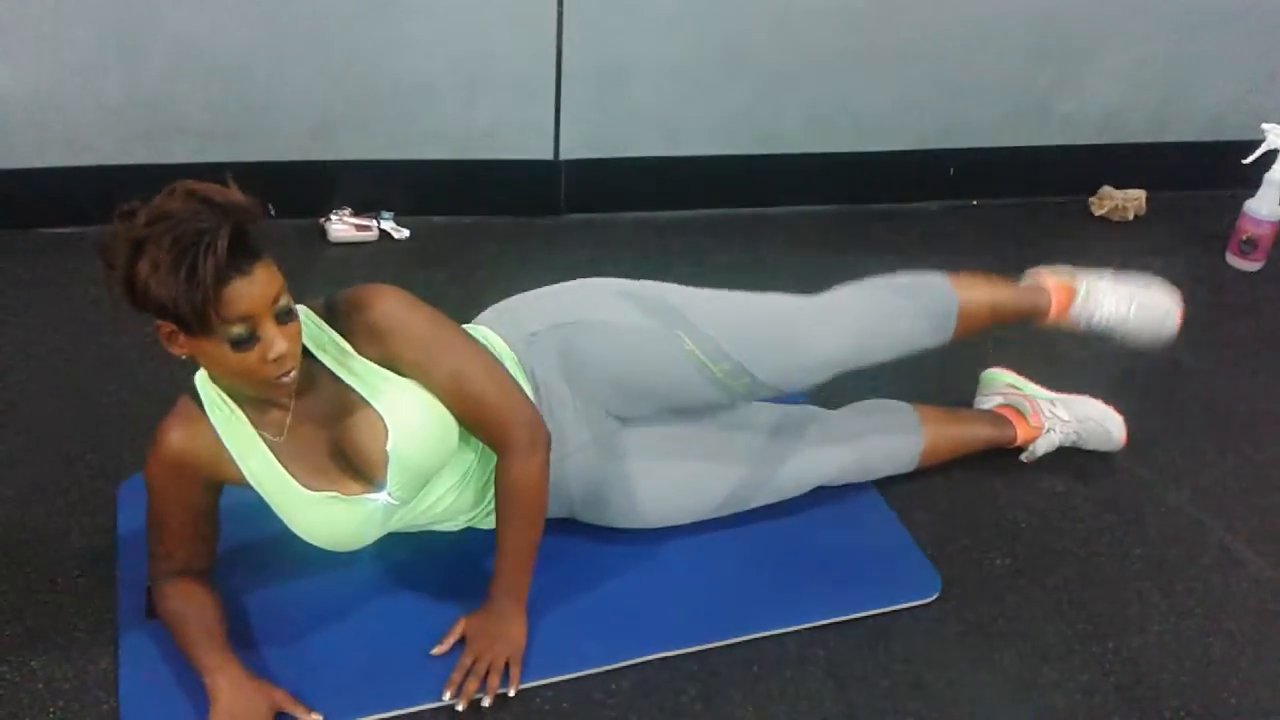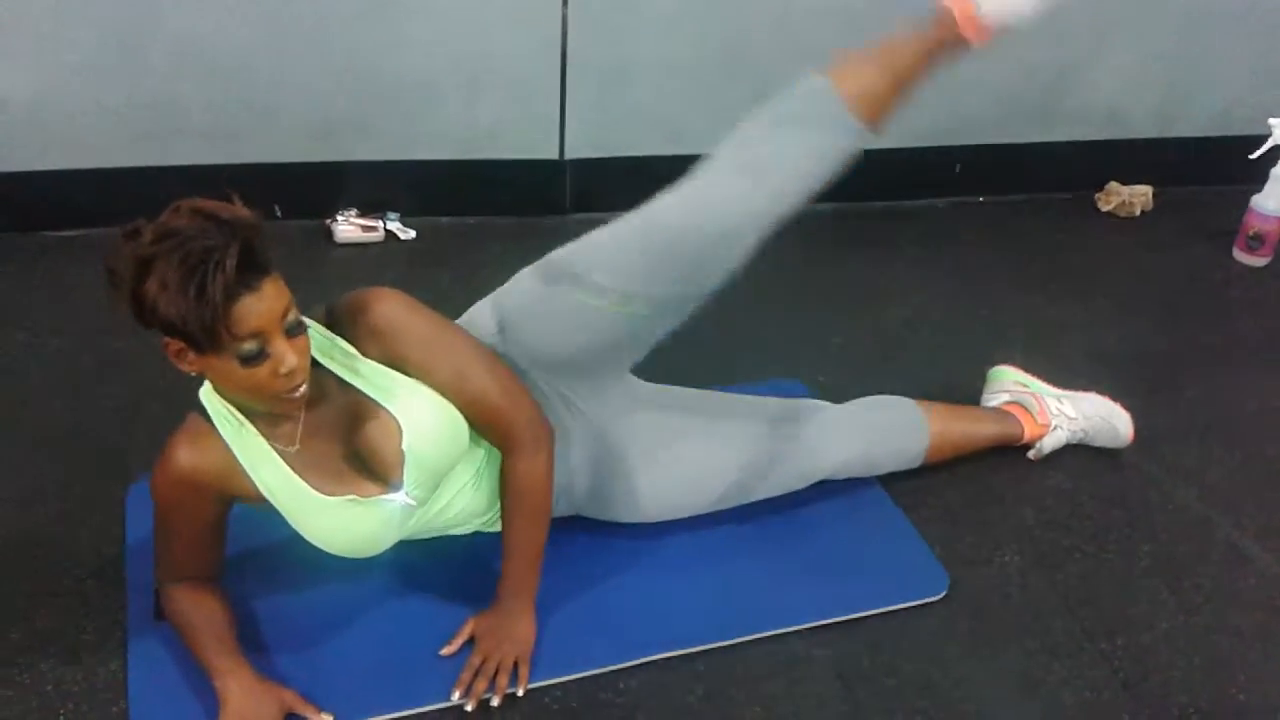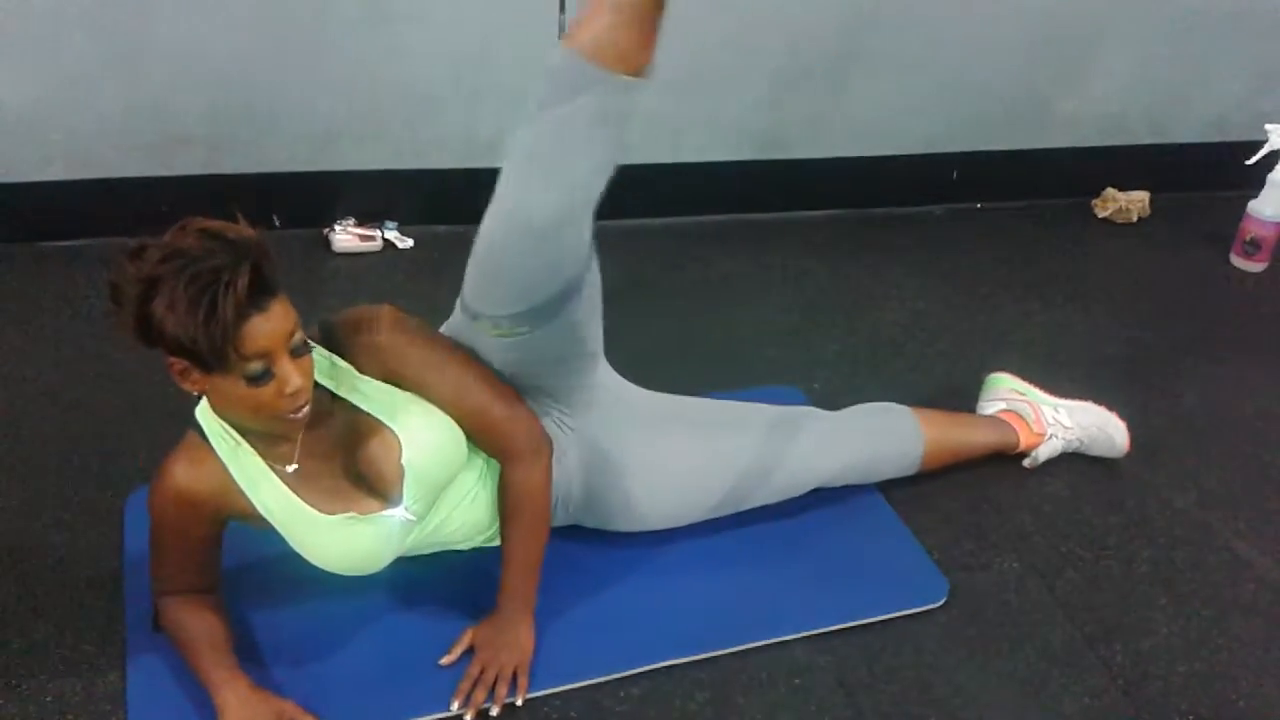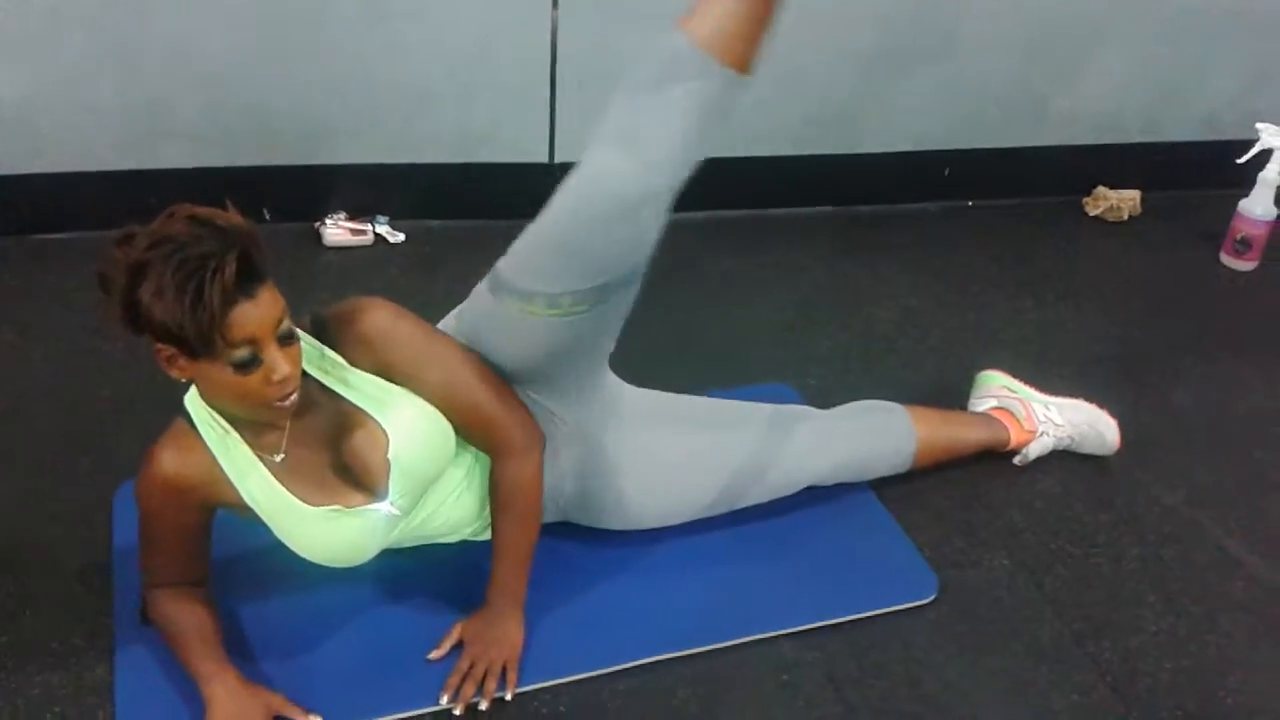
dt=0.3s
person 1, frame 1
left shoulder: (368, 319)
right shoulder: (190, 448)
left elbow: (521, 434)
right elbow: (178, 575)
left wrist: (508, 602)
left hip: (562, 366)
right hip: (568, 488)
left knee: (821, 341)
right knee: (815, 447)
left ankle: (1048, 296)
right ankle: (1007, 420)
person 1, frame 2
left shoulder: (375, 324)
right shoulder: (198, 463)
left elbow: (524, 428)
right elbow: (186, 581)
left wrist: (517, 603)
left hip: (546, 378)
right hip: (575, 476)
left knee: (710, 222)
right knee: (813, 442)
right ankle: (1014, 414)
person 1, frame 3
left shoulder: (371, 347)
right shoulder: (195, 483)
left elbow: (524, 448)
right elbow: (182, 595)
left wrist: (515, 614)
left hip: (546, 408)
right hip: (560, 495)
right ankle: (1012, 425)
person 1, frame 4
left shoulder: (362, 334)
right shoulder: (182, 469)
left elbow: (514, 444)
right elbow: (170, 586)
left wrist: (505, 606)
left hip: (538, 394)
right hip: (555, 484)
right ankle: (1004, 420)
